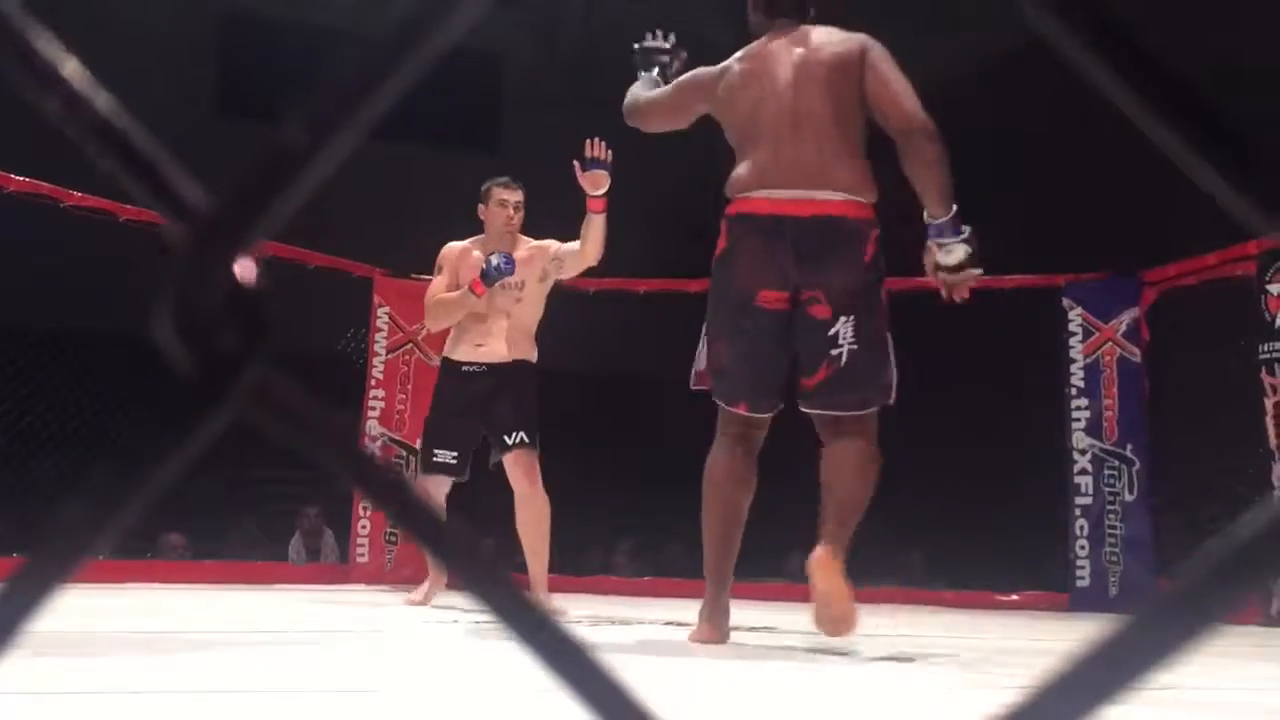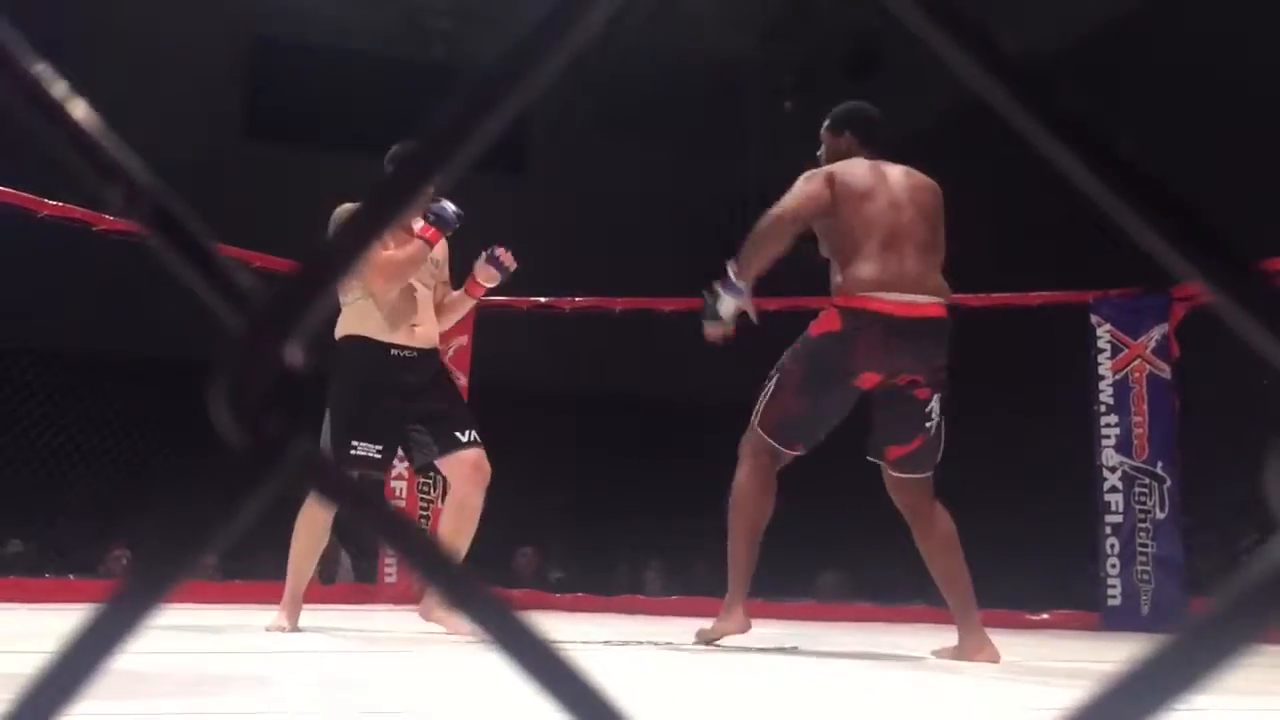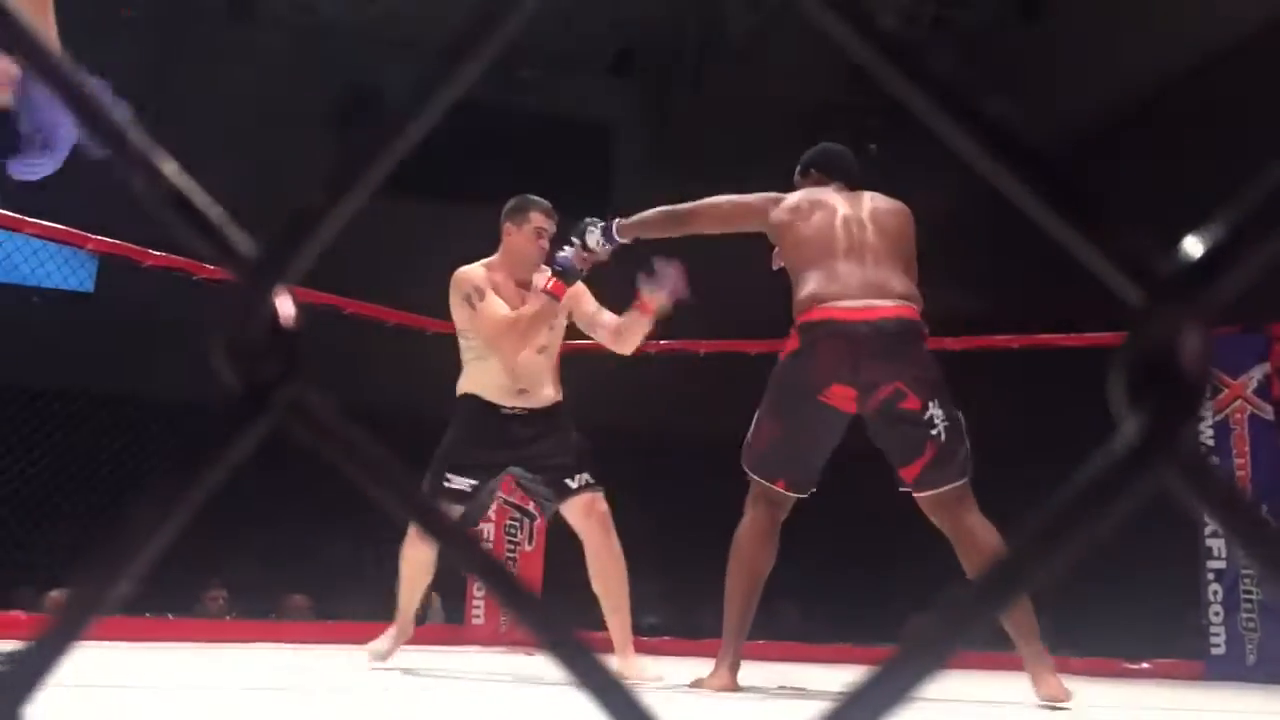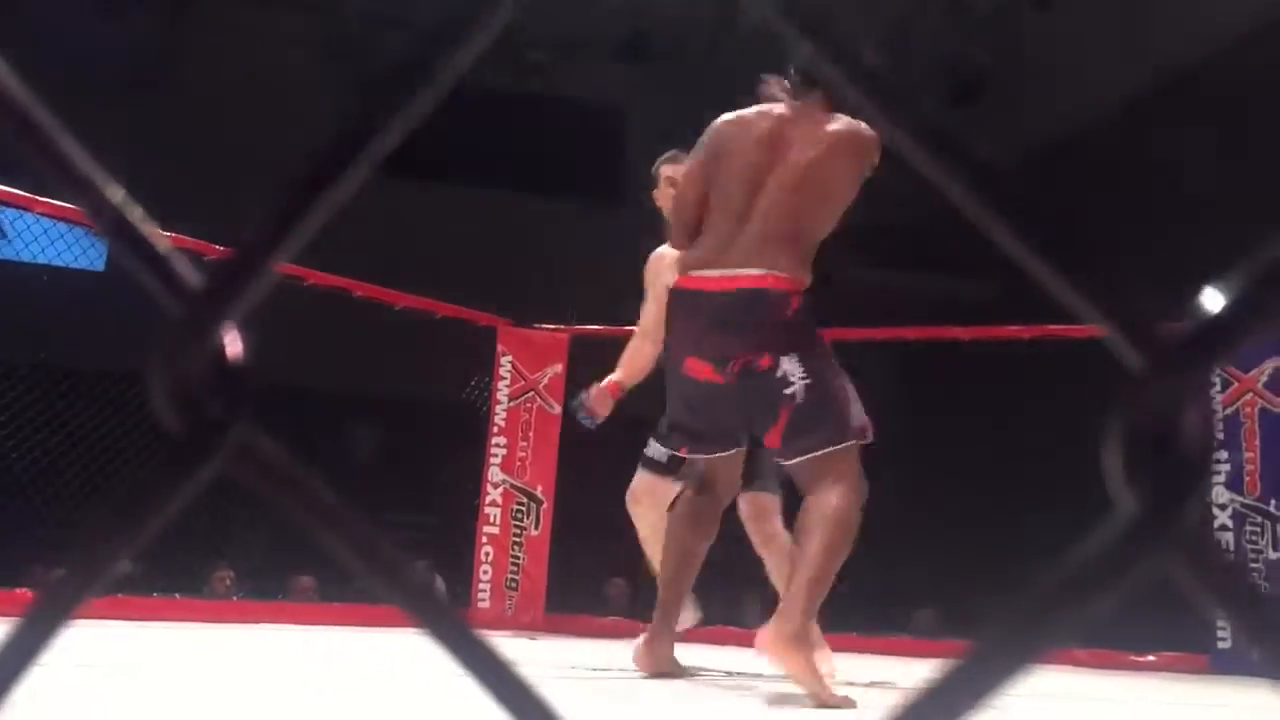
dt=1s
person 1, frame 1
left shoulder: (721, 75)
left elbow: (637, 112)
right elbow: (916, 132)
left wrist: (652, 69)
right wrist: (946, 227)
left hip: (754, 233)
right hip: (840, 232)
left knee: (738, 430)
right knee: (852, 425)
left ankle: (714, 608)
right ankle: (832, 548)
person 1, frame 2
left shoulder: (829, 179)
right shoulder: (927, 189)
left elbow: (777, 226)
left wrist: (734, 284)
left hip: (858, 323)
right hip: (925, 327)
left knee: (759, 453)
right knee: (912, 488)
left ankle: (734, 608)
right ankle: (975, 634)
person 1, frame 3
left shoulder: (784, 207)
right shoulder: (898, 212)
left elbow: (679, 217)
left wrist: (614, 230)
left hip: (824, 342)
right hip: (901, 341)
left knee: (766, 504)
right knee: (955, 509)
left ankle: (725, 667)
right ankle: (1038, 664)
person 1, frame 4
left shoulder: (728, 129)
right shoulder: (856, 140)
left elbow: (681, 229)
left hip: (692, 307)
right hip: (767, 310)
left knee: (712, 481)
right knee: (838, 479)
left ankle: (658, 640)
right ankle: (788, 633)
person 2, frame 1
left shoulder: (543, 256)
right shoulder: (454, 255)
left elbow: (589, 256)
right elbow: (432, 318)
left wrist: (597, 196)
right wrist: (481, 286)
left hip: (511, 377)
right hip: (456, 376)
left knee: (524, 470)
right knee: (432, 487)
left ankle: (540, 589)
right ankle: (437, 574)
person 2, frame 2
left shoulder: (432, 234)
right shoulder: (353, 218)
right elbow: (385, 277)
left wrist: (481, 284)
right wrist: (431, 234)
left hip: (424, 365)
right hip: (366, 360)
left knee: (473, 473)
left ankle: (436, 596)
right ankle: (290, 604)
person 2, frame 3
left shoulder: (564, 285)
right shoulder: (469, 280)
left elbow: (619, 336)
right elbow: (508, 337)
left wrist: (650, 303)
right wrist: (553, 287)
left hip: (545, 419)
right hip: (482, 416)
left knee: (595, 518)
left ankle: (625, 650)
right ankle: (401, 626)
person 2, frame 4
right shoulder: (659, 262)
right elbow: (648, 339)
right wrist: (607, 389)
left knee: (760, 520)
right knee: (642, 500)
left ankle: (814, 643)
right ankle: (678, 603)
